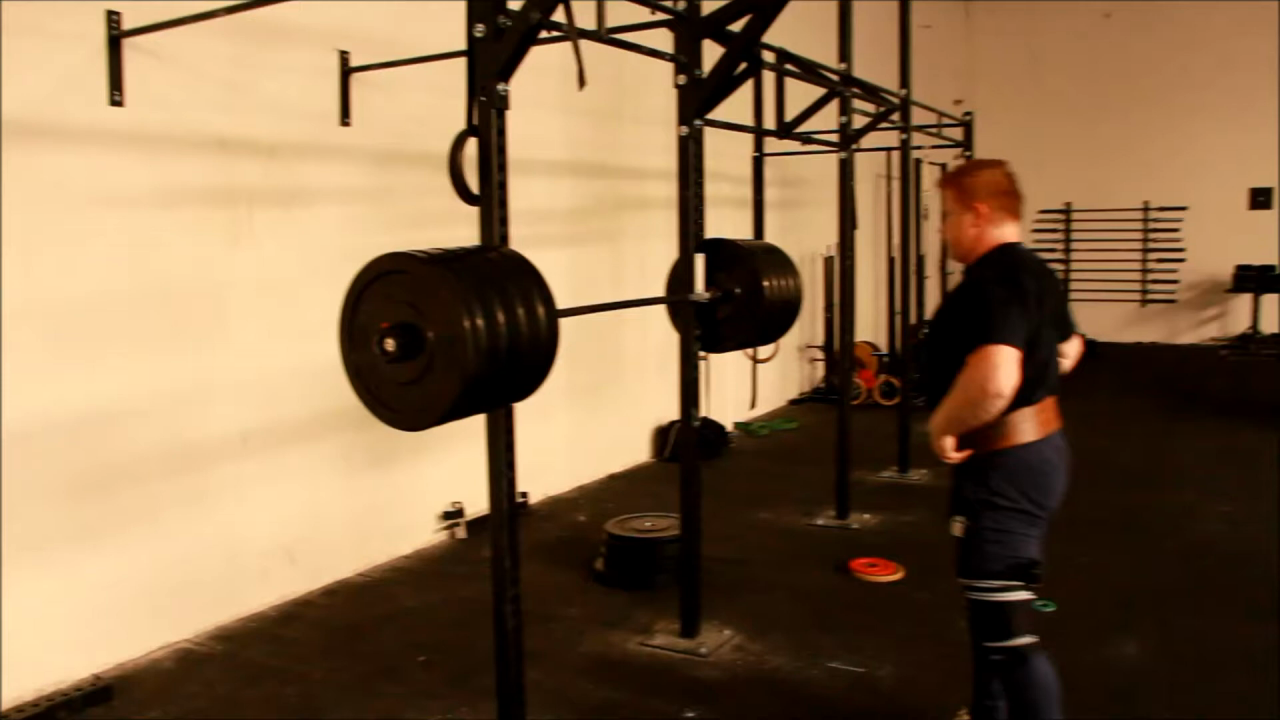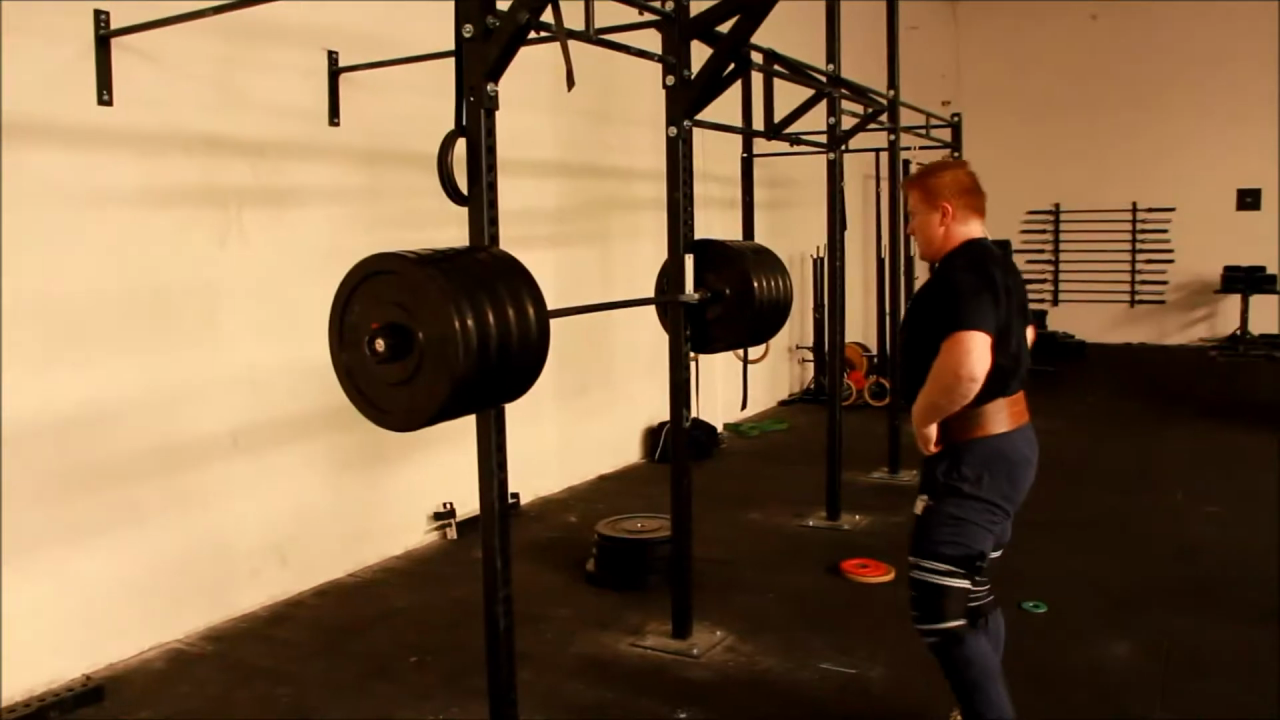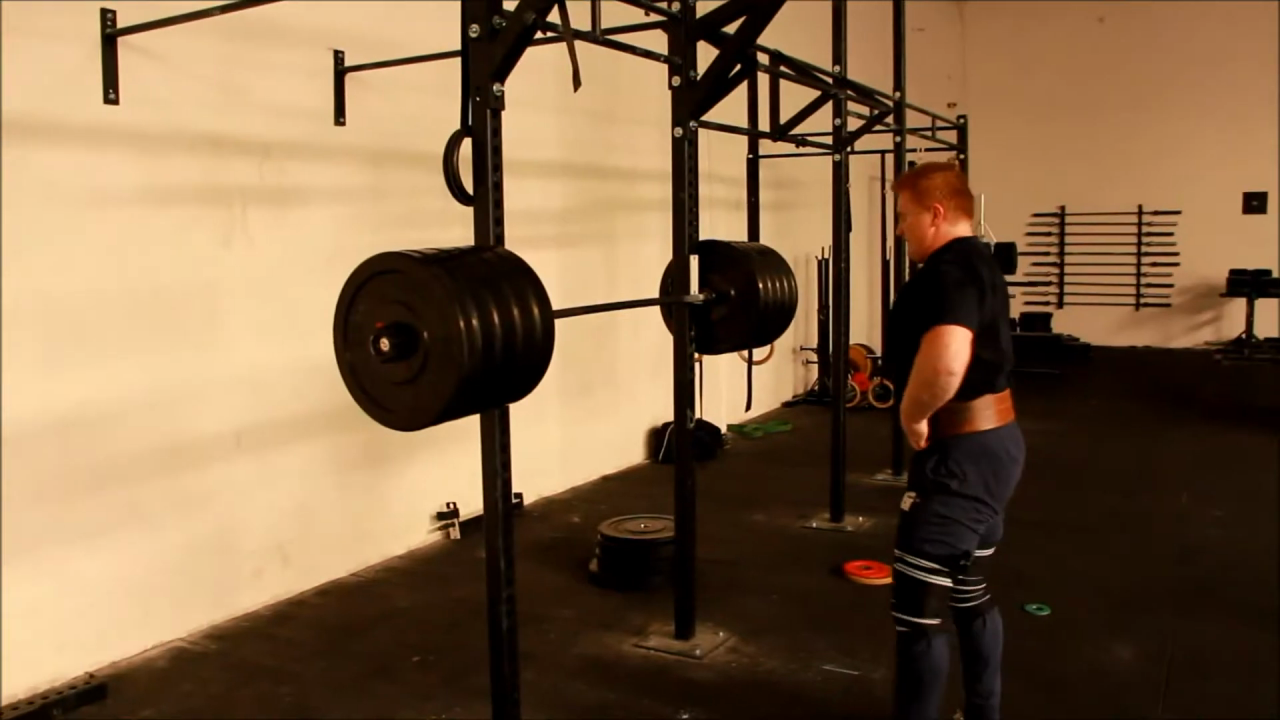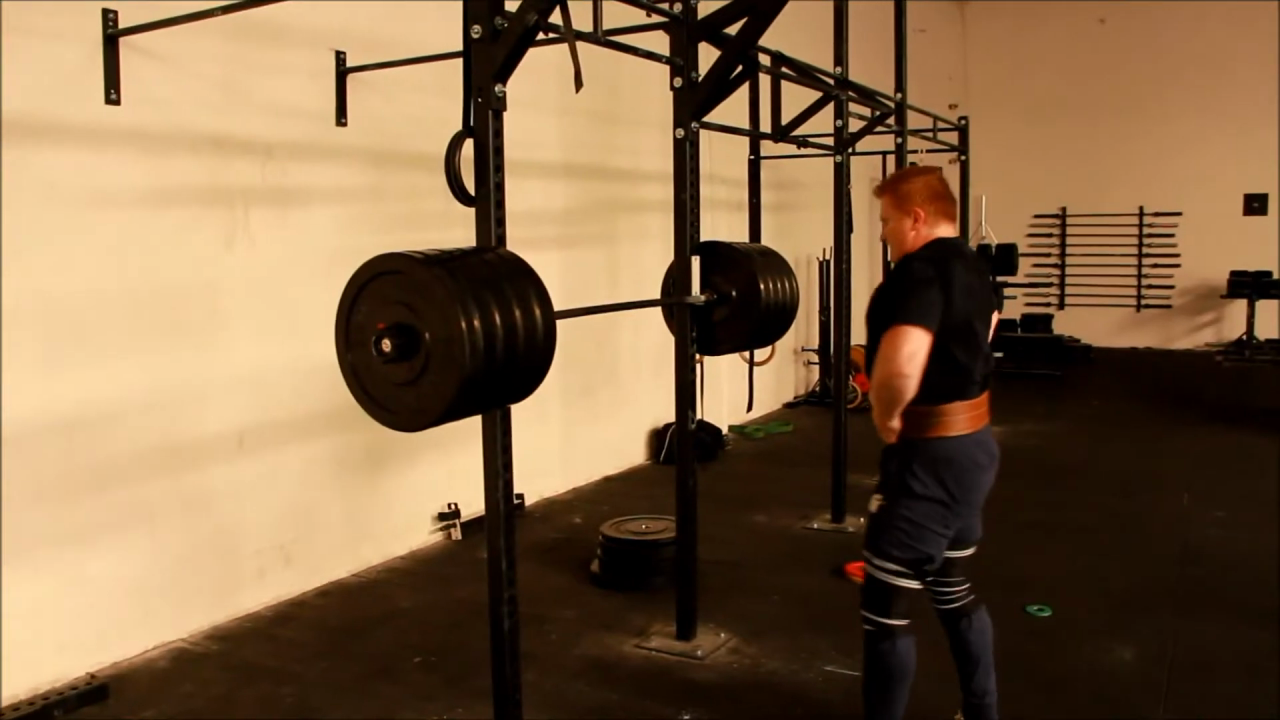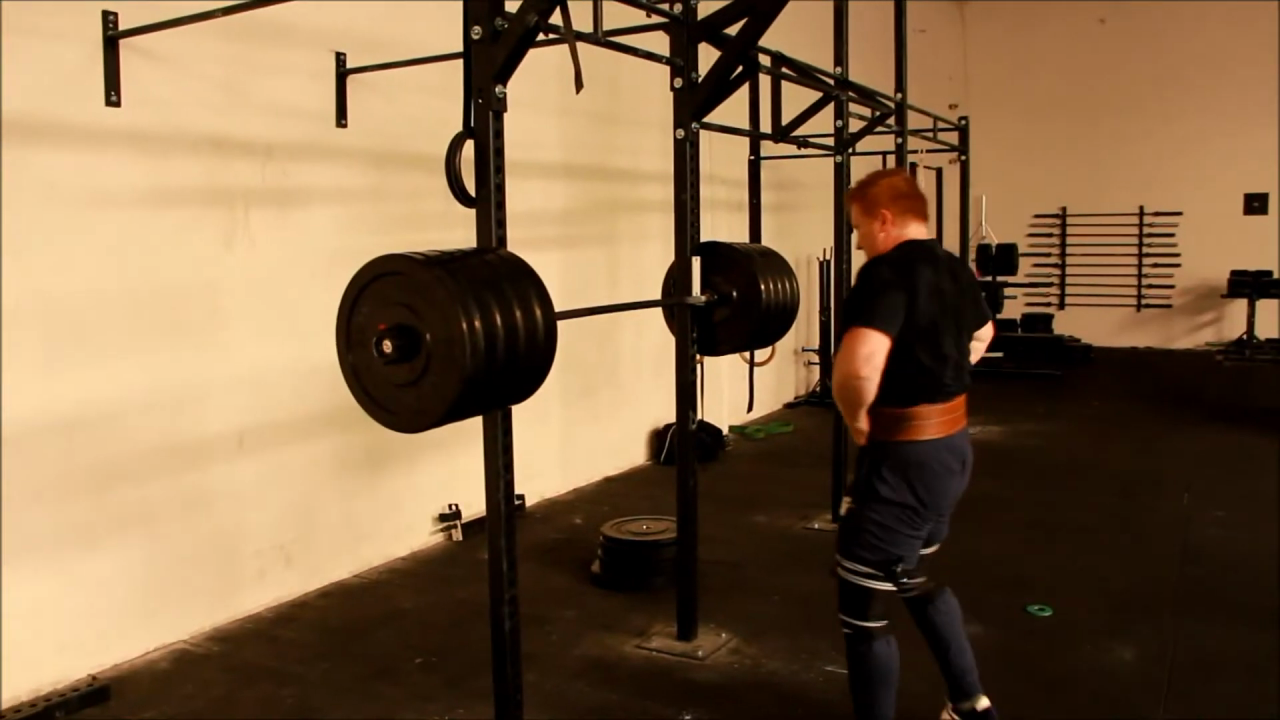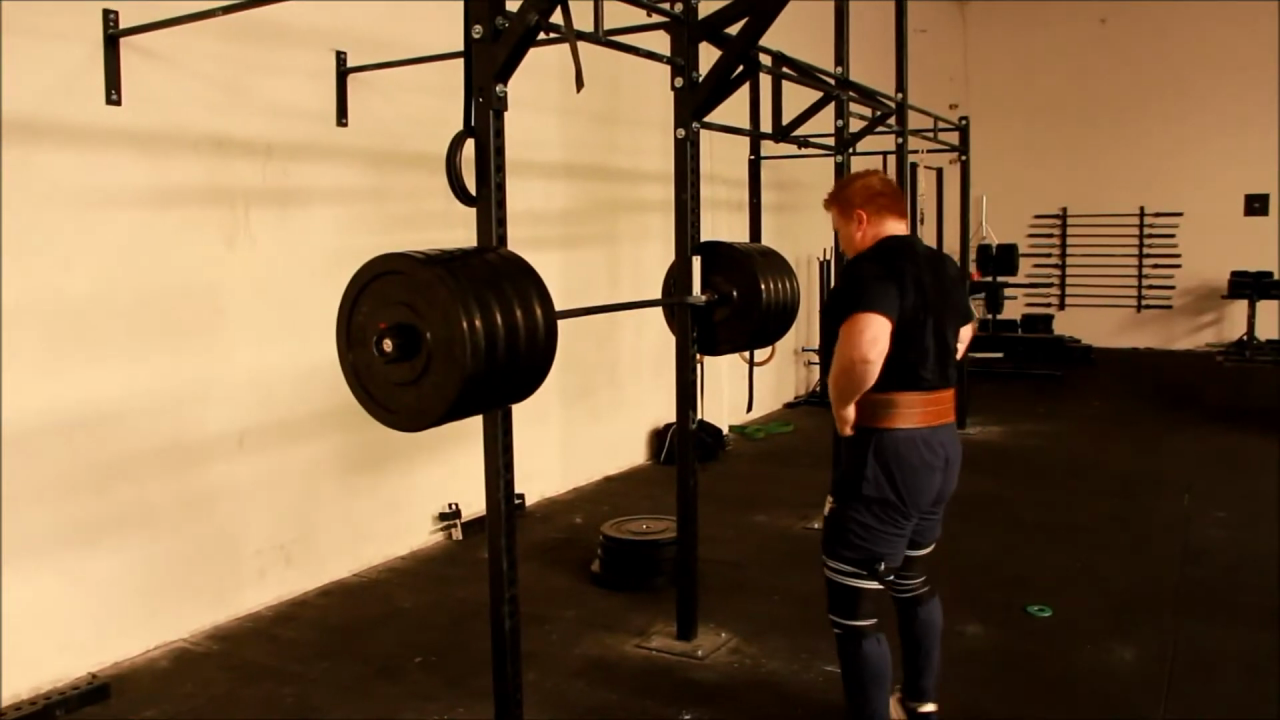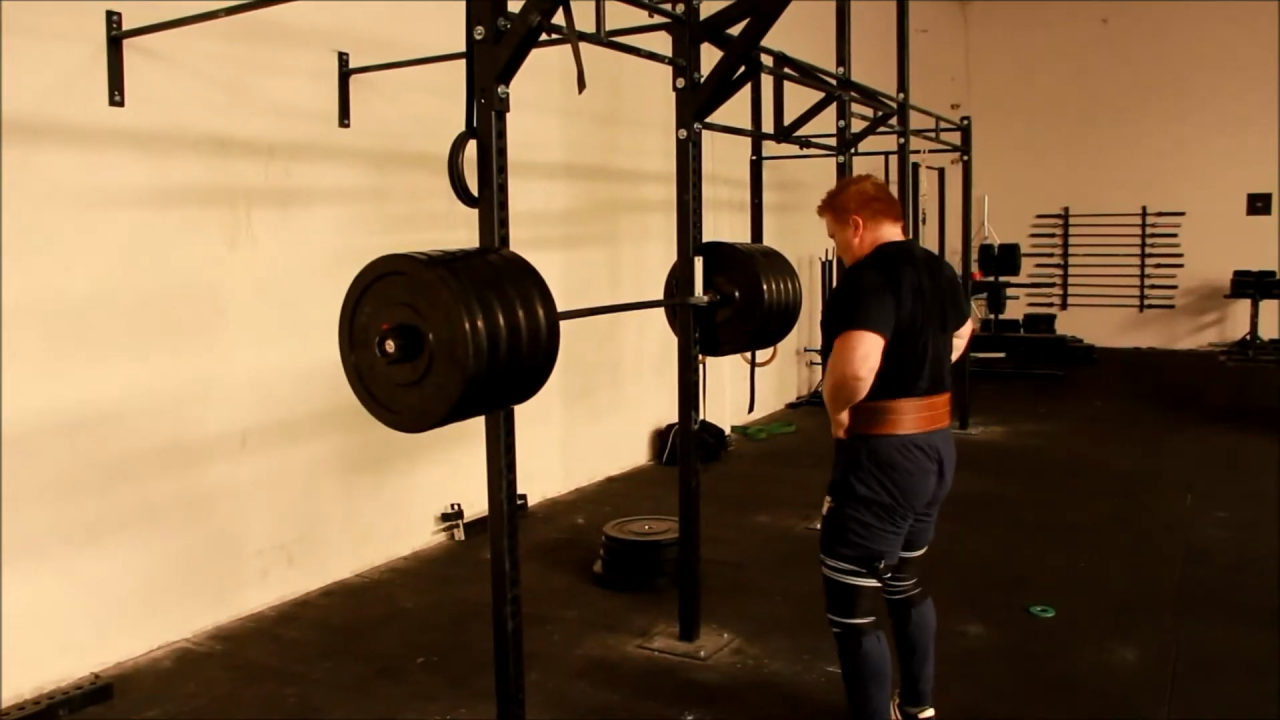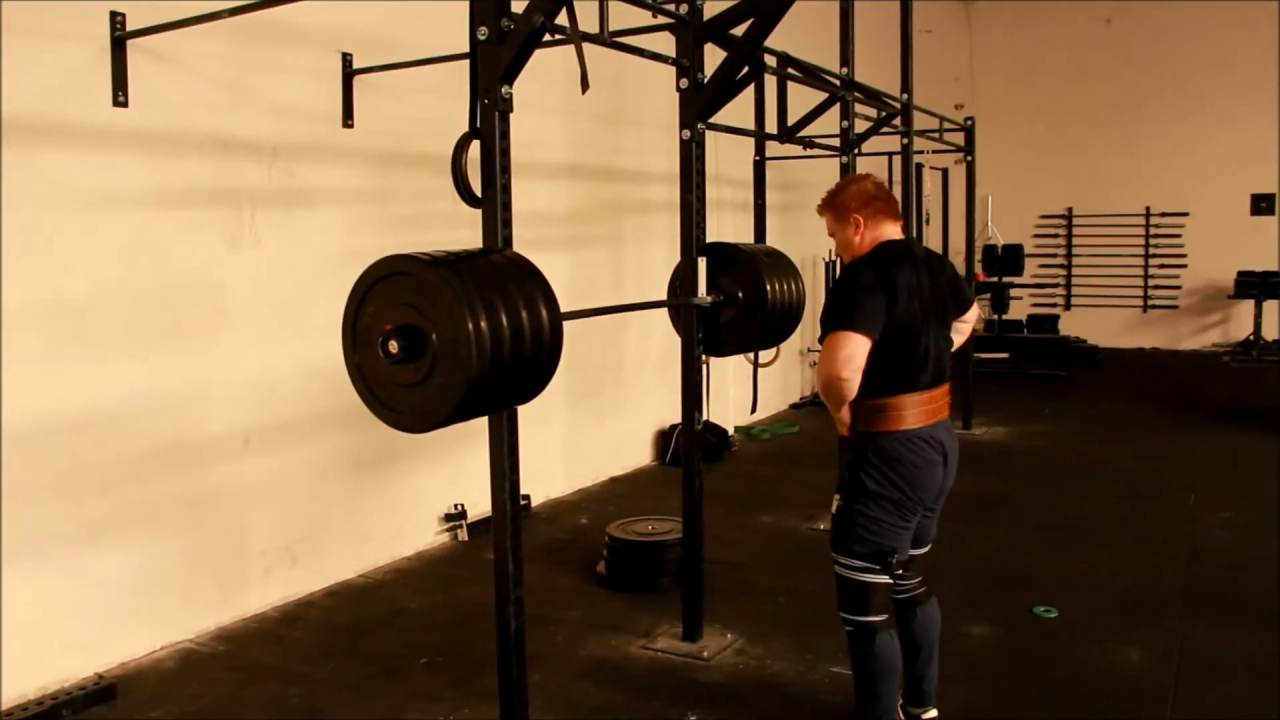
dt=0.2s
person 1, frame 1
left shoulder: (990, 282)
right shoulder: (1034, 272)
left elbow: (992, 381)
right elbow: (1068, 348)
left wrist: (942, 426)
left hip: (1004, 466)
right hip: (1038, 450)
left knee: (1005, 630)
right knee: (992, 601)
person 1, frame 2
left shoulder: (960, 276)
right shoulder: (996, 265)
left elbow: (965, 365)
right elbow: (1022, 335)
left wrist: (922, 417)
left hip: (974, 457)
right hip: (1004, 444)
left knee: (939, 611)
right knee: (970, 594)
person 1, frame 3
left shoulder: (944, 271)
right shoulder: (980, 263)
left elbow: (945, 360)
left wrist: (911, 414)
left hip: (960, 454)
right hip: (991, 443)
left knee: (918, 606)
right knee: (968, 590)
person 1, frame 4
left shoulder: (918, 271)
right shoulder: (969, 266)
left elbow: (901, 363)
left wrist: (885, 415)
left hip: (929, 457)
right hip: (970, 446)
left knee: (885, 606)
right knee: (951, 588)
person 1, frame 5
left shoulder: (887, 274)
right shoulder: (955, 270)
left elbow: (858, 366)
right elbow: (980, 333)
left wrist: (855, 416)
left hip: (901, 458)
right hip: (949, 447)
left knee: (861, 607)
right knee: (913, 575)
person 1, frame 6
left shoulder: (870, 268)
right shoulder: (942, 267)
left elbow: (864, 350)
right elbow: (961, 336)
left wrist: (842, 403)
left hip: (886, 453)
right hip: (940, 444)
left knee: (853, 606)
right knee: (909, 578)
person 1, frame 7
left shoulder: (869, 277)
right shoulder: (938, 270)
left elbow: (854, 367)
right elbow: (960, 332)
left wrist: (836, 409)
left hip: (882, 458)
right hip: (935, 449)
left knee: (851, 605)
right knee: (902, 581)
person 1, frame 8
left shoulder: (866, 276)
right shoulder: (935, 265)
left elbow: (839, 368)
right elbow: (966, 318)
left wrist: (840, 409)
left hip: (887, 454)
right hip: (936, 442)
left knee: (864, 603)
right knee: (907, 579)
